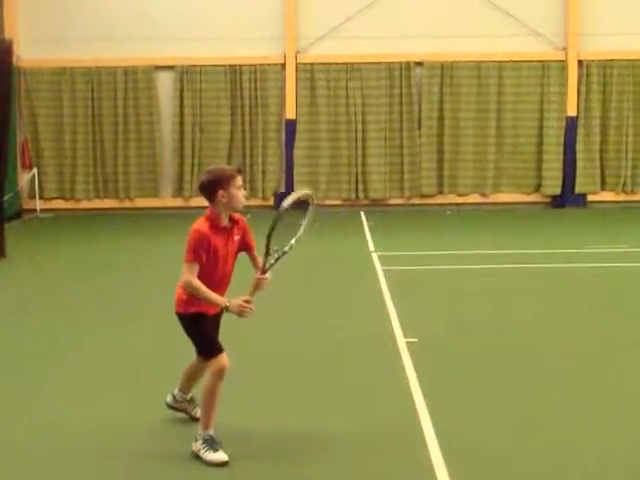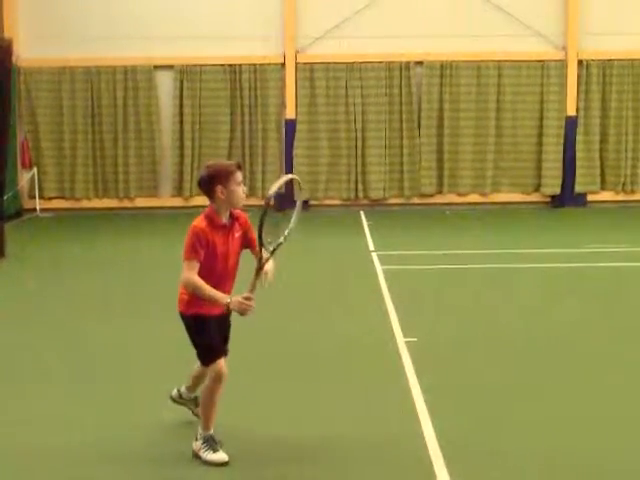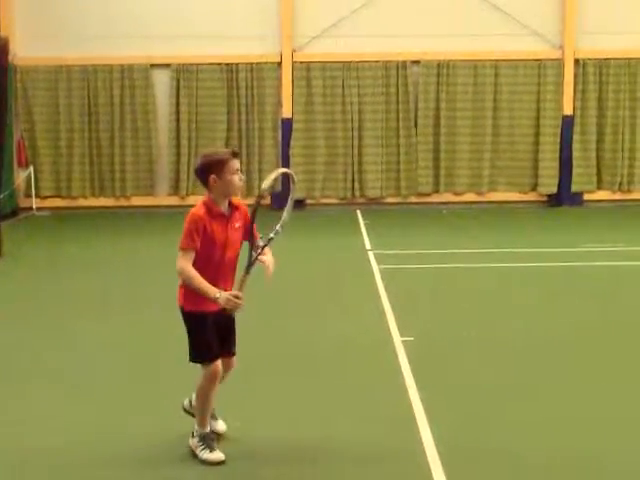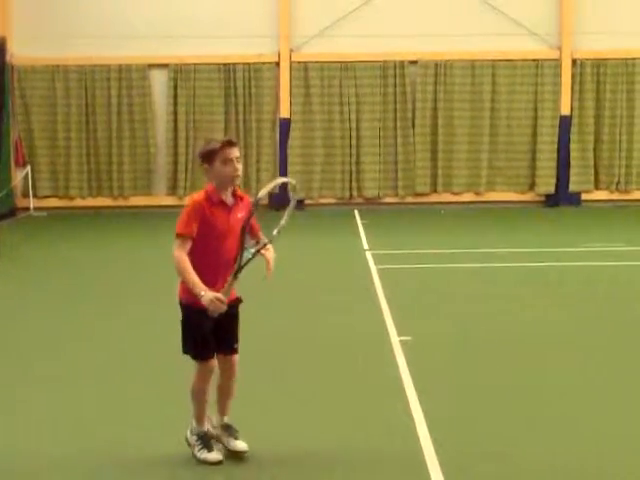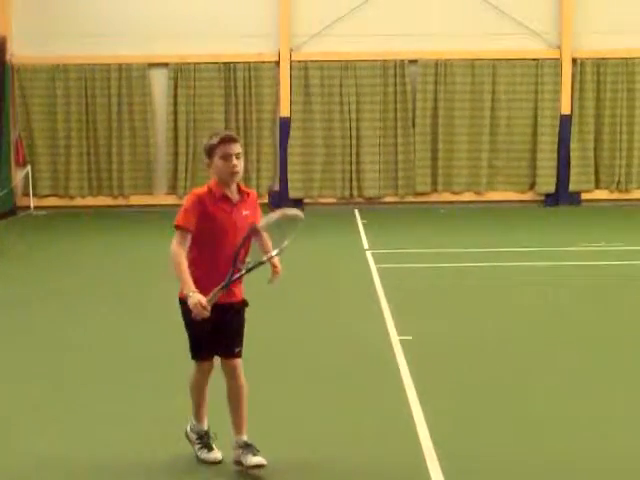
dt=0.3s
person 1, frame 1
left shoulder: (238, 224)
right shoulder: (201, 232)
left elbow: (256, 256)
right elbow: (188, 280)
left wrist: (263, 273)
right wrist: (227, 303)
left hip: (215, 305)
right hip: (193, 306)
left knee: (206, 356)
right knee: (220, 364)
left ankle: (180, 397)
right ankle: (204, 438)
person 1, frame 2
left shoulder: (240, 220)
right shoulder: (200, 229)
left elbow: (261, 253)
right elbow: (188, 278)
left wrist: (267, 266)
right wrist: (228, 300)
left hip: (221, 305)
right hip: (197, 308)
left knee: (213, 360)
right knee: (218, 369)
left ankle: (186, 393)
right ankle: (204, 438)
person 1, frame 3
left shoulder: (241, 211)
right shoulder: (198, 217)
left elbow: (259, 244)
right elbow: (183, 267)
left wrist: (267, 257)
right wrist: (216, 294)
left hip: (224, 302)
right hip: (197, 304)
left knee: (228, 362)
right knee: (213, 368)
left ankle: (196, 402)
right ankle: (200, 434)
person 1, frame 4
left shoulder: (243, 202)
right shoulder: (197, 205)
left elbow: (257, 236)
right elbow: (179, 254)
left wrist: (267, 251)
right wrist: (203, 293)
left hip: (227, 297)
right hip: (197, 300)
left knee: (229, 362)
right knee: (206, 366)
left ankle: (222, 424)
right ankle: (198, 431)
person 1, frame 5
left shoulder: (250, 199)
right shoulder: (198, 200)
right elbow: (177, 248)
left wrist: (271, 255)
right wrist: (190, 293)
left hip: (232, 297)
right hip: (200, 300)
left knee: (234, 367)
right knee: (204, 365)
left ankle: (242, 444)
right ankle: (198, 429)
